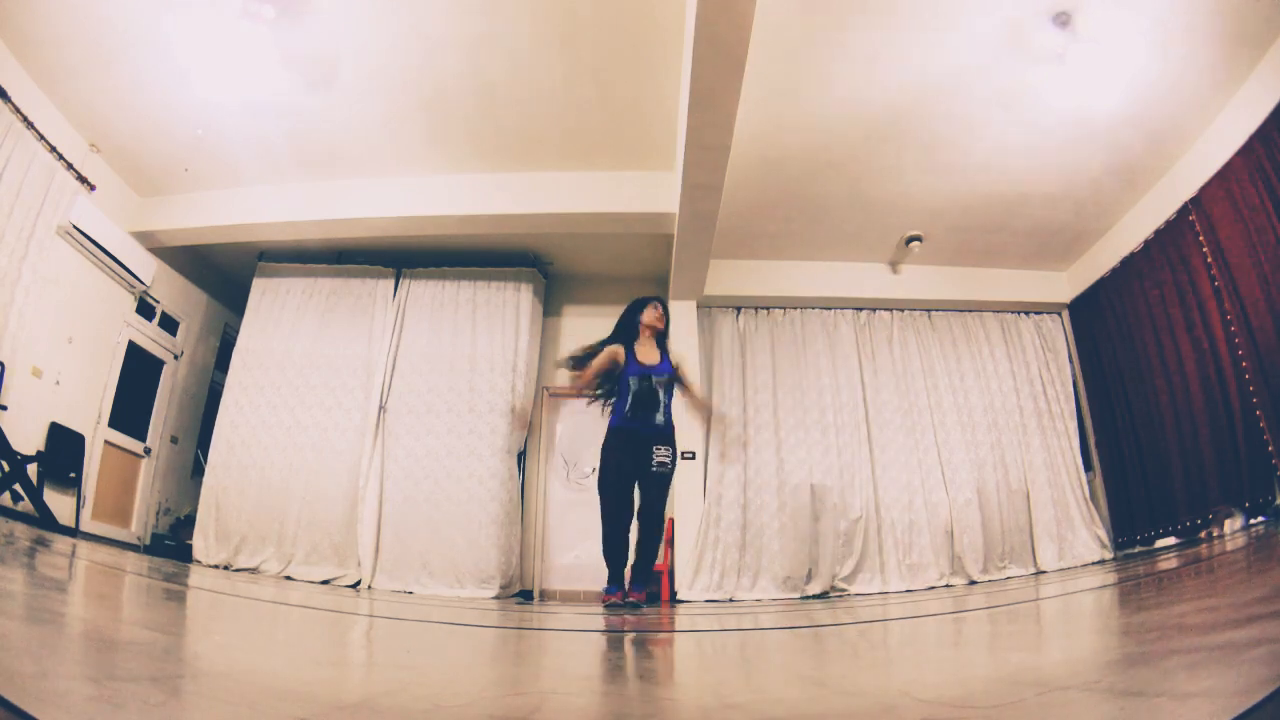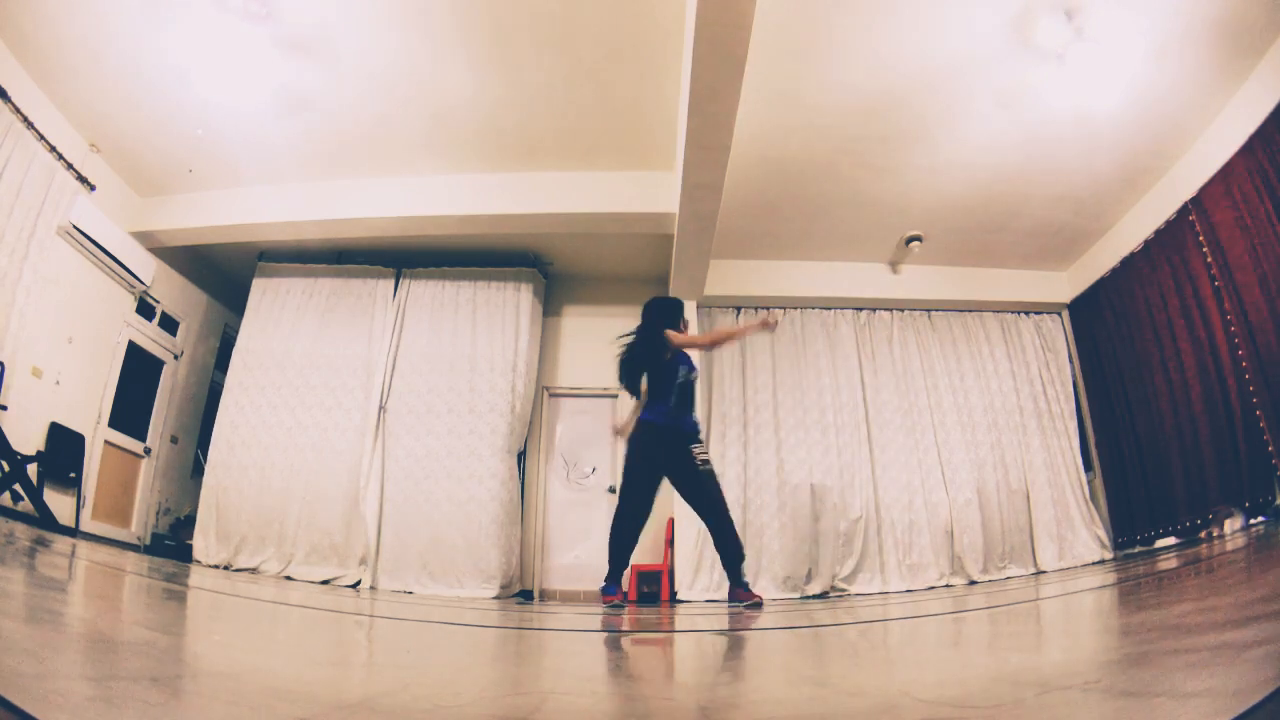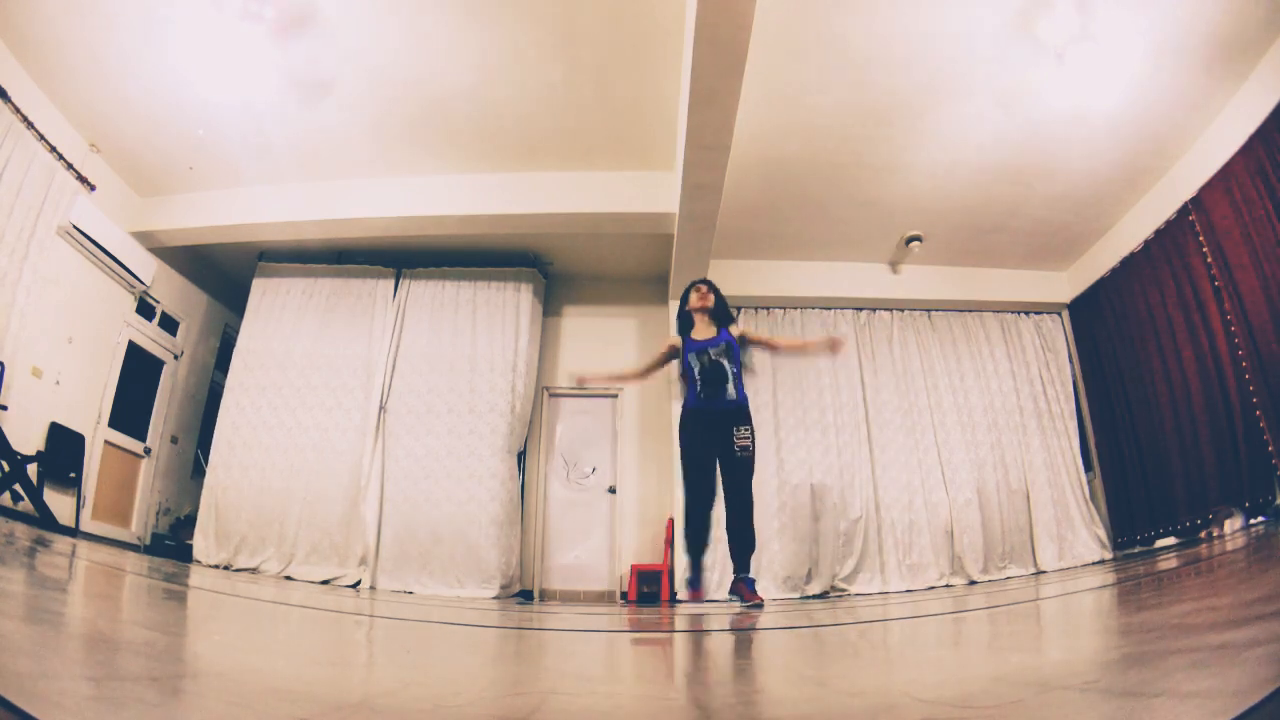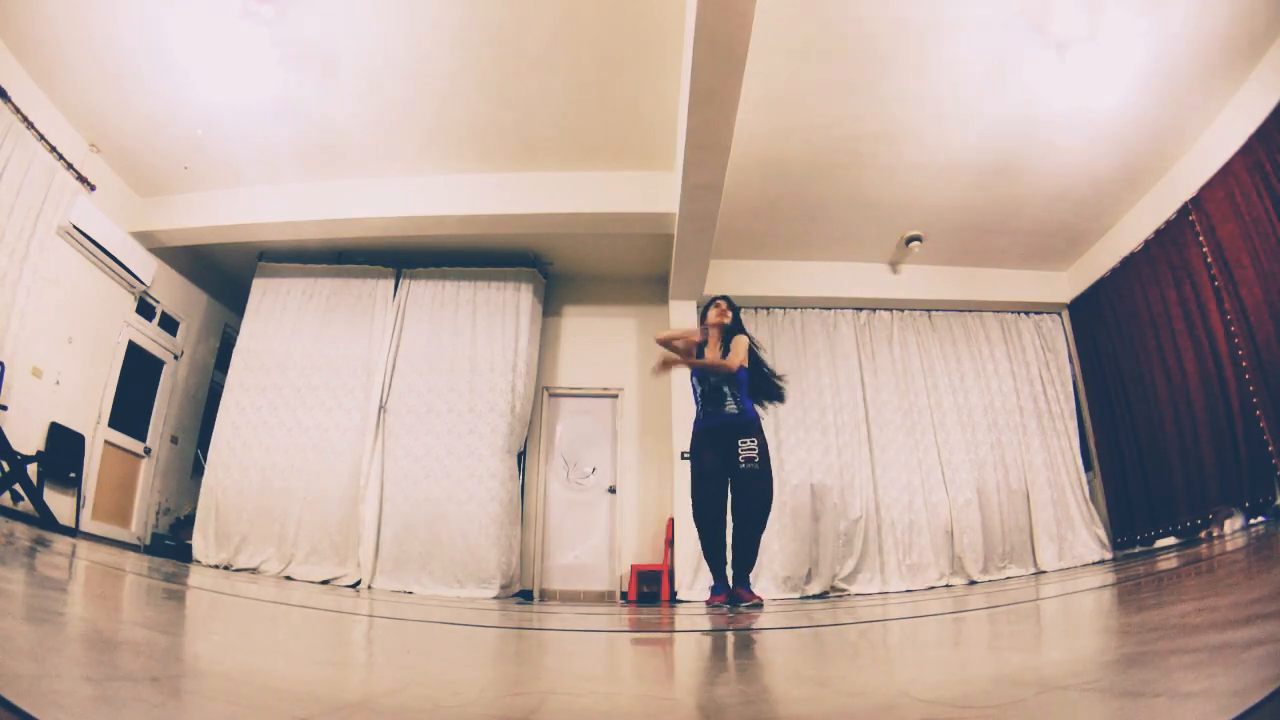
dt=0.4s
person 1, frame 1
left shoulder: (668, 357)
right shoulder: (618, 351)
left elbow: (691, 395)
right elbow: (581, 380)
left hip: (660, 440)
right hip: (622, 441)
left knee: (652, 512)
right knee: (615, 513)
left ankle: (640, 583)
right ankle: (616, 583)
person 1, frame 2
left shoulder: (672, 349)
right shoulder: (662, 338)
left elbow: (646, 391)
right elbow: (707, 341)
left wrist: (631, 421)
right wrist: (753, 326)
left hip: (683, 439)
right hip: (653, 438)
left knee: (715, 509)
right knee: (632, 512)
left ankle: (737, 583)
right ankle: (613, 583)
person 1, frame 3
left shoulder: (731, 332)
right shoulder: (679, 342)
left elbow: (776, 344)
right elbow: (642, 371)
left wrist: (817, 344)
right wrist: (602, 377)
left hip: (735, 419)
right hip: (697, 421)
left knee: (739, 497)
right knee: (699, 497)
left ankle: (742, 578)
right ankle: (696, 574)
person 1, frame 4
left shoulder: (739, 342)
right shoulder: (694, 349)
left elbow: (729, 364)
right elbow: (662, 339)
left wrist: (684, 361)
right wrist: (696, 334)
left hip: (744, 433)
right hip: (706, 437)
left knee: (753, 504)
right knee: (707, 509)
left ankle: (741, 583)
right ankle: (720, 584)
